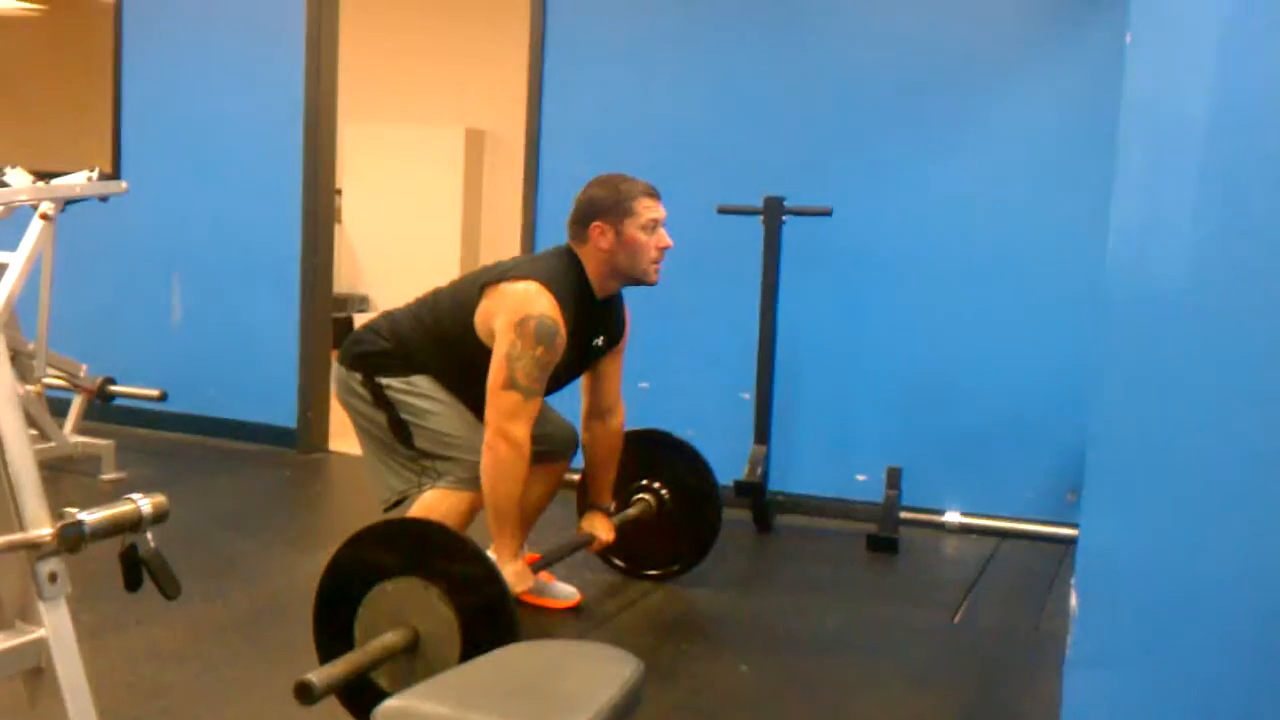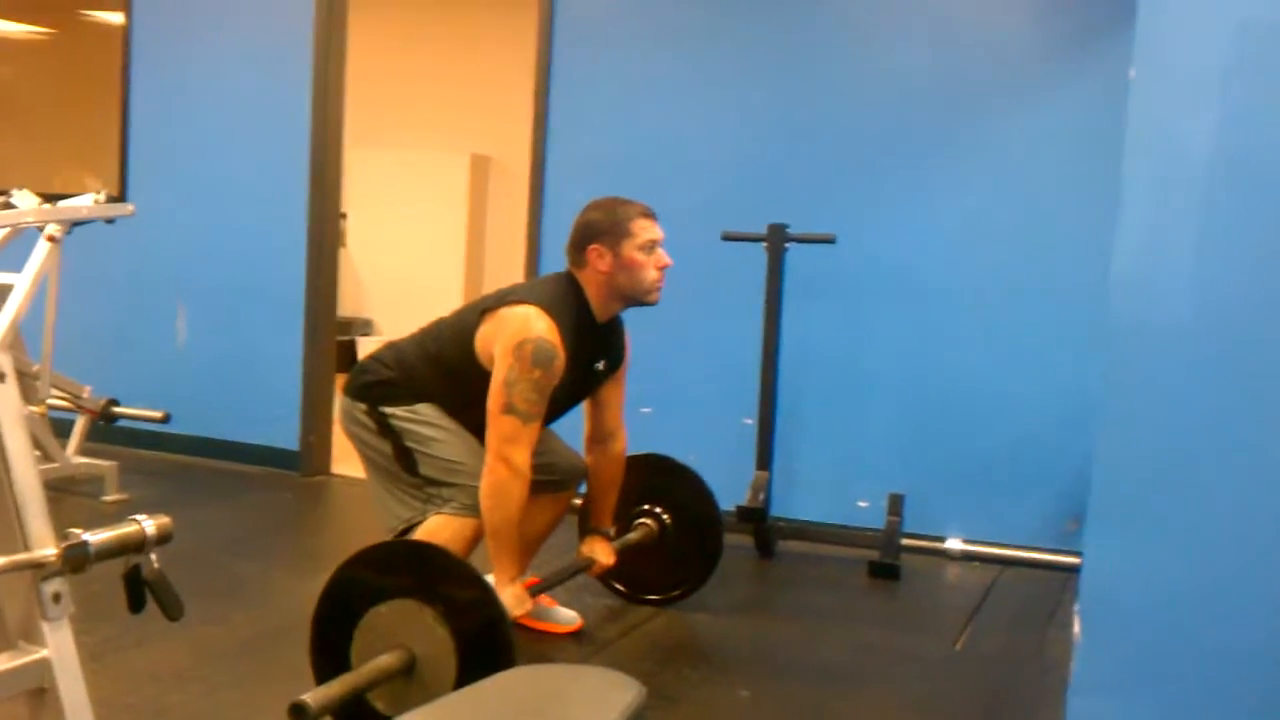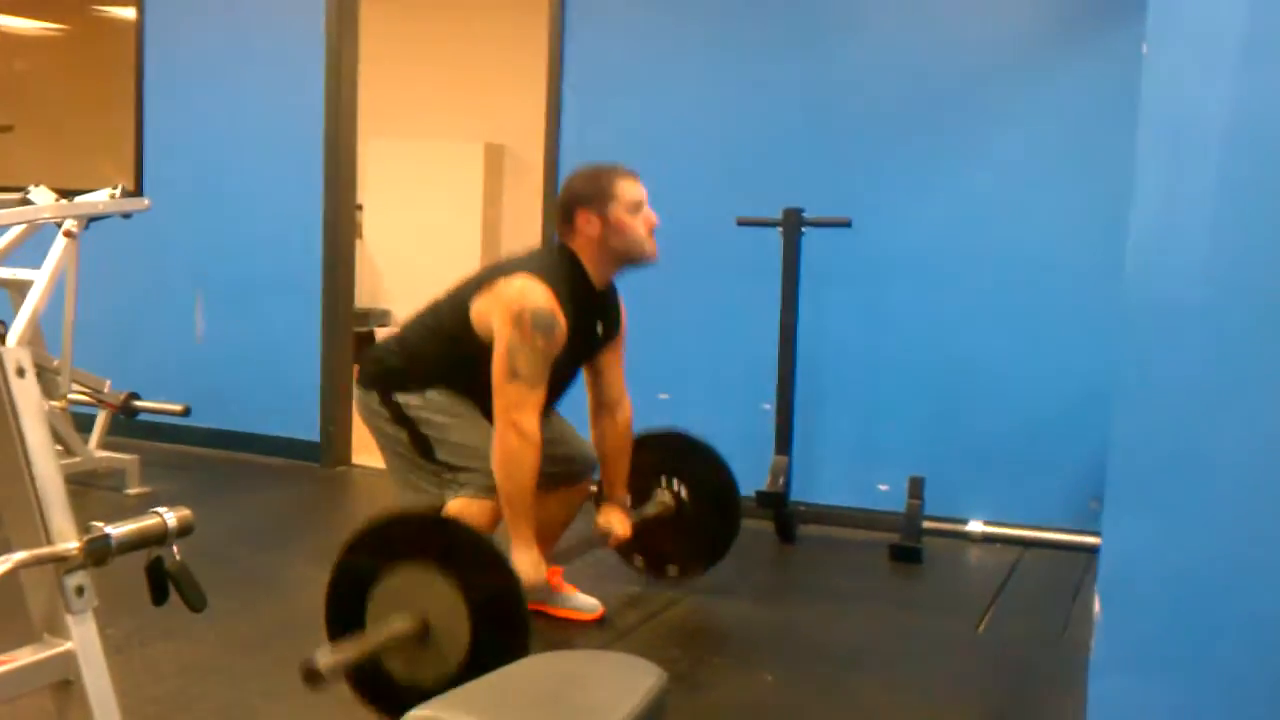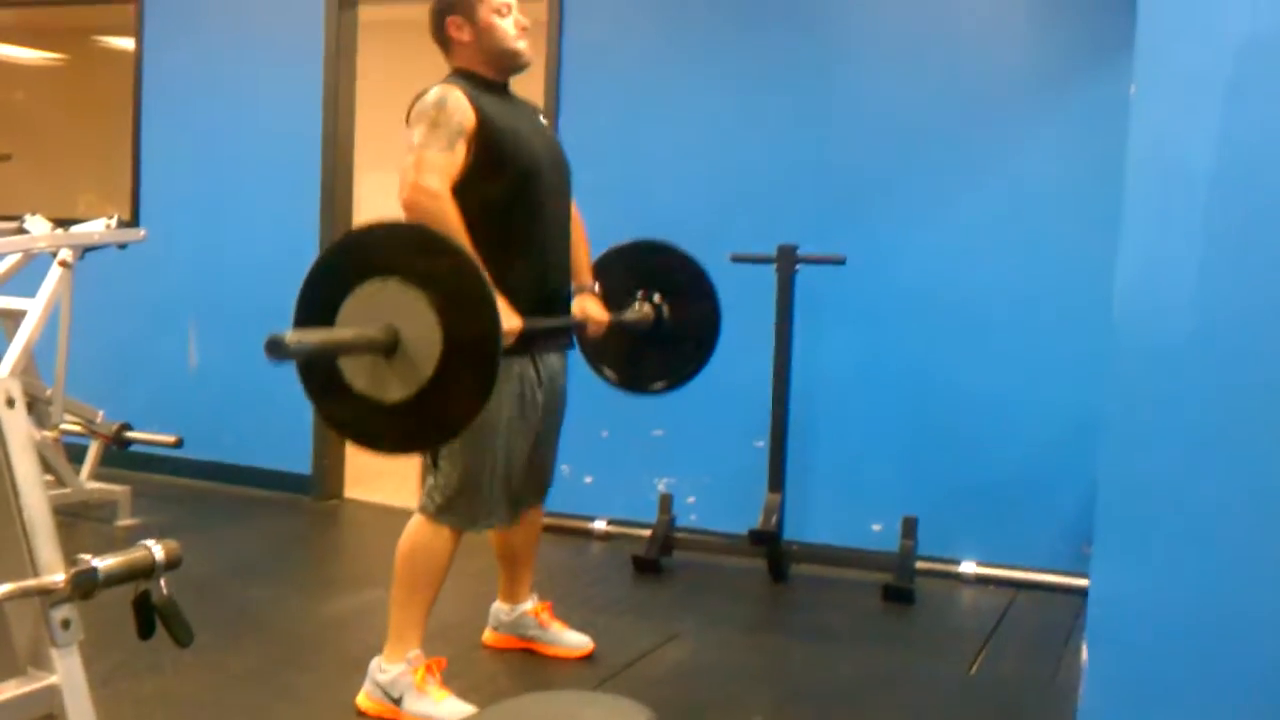
dt=0.7s
person 1, frame 1
left shoulder: (610, 310)
right shoulder: (538, 308)
left elbow: (605, 414)
right elbow: (504, 438)
left wrist: (600, 507)
right wrist: (507, 556)
left hip: (451, 371)
right hip: (384, 367)
left knee: (557, 442)
right knee: (466, 471)
left ankle: (507, 569)
person 1, frame 2
left shoulder: (610, 334)
right shoulder: (537, 331)
left elbow: (607, 439)
right elbow: (505, 463)
left wrist: (599, 531)
right wrist: (505, 580)
left hip: (454, 402)
right hip: (390, 399)
left knee: (563, 472)
right knee: (470, 498)
left ankle: (511, 593)
person 1, frame 3
left shoulder: (604, 304)
right shoulder: (535, 302)
left elbow: (613, 406)
right elbow: (515, 431)
left wrist: (615, 503)
right wrist: (519, 546)
left hip: (470, 383)
right hip: (407, 389)
left knee: (573, 466)
right knee: (484, 489)
left ankle: (533, 582)
person 1, frame 4
left shoulder: (525, 114)
right shoulder: (449, 103)
left elbow: (561, 205)
right elbow: (421, 191)
left wrist: (586, 290)
right wrist: (484, 299)
left hip: (541, 333)
left knee: (528, 488)
right knee: (456, 499)
left ankle: (515, 611)
